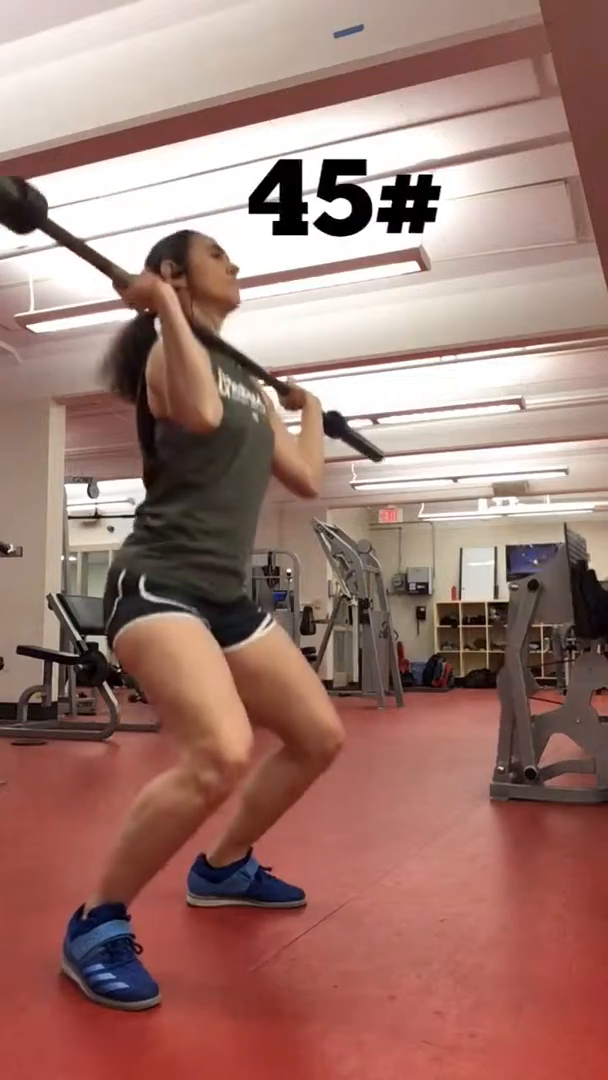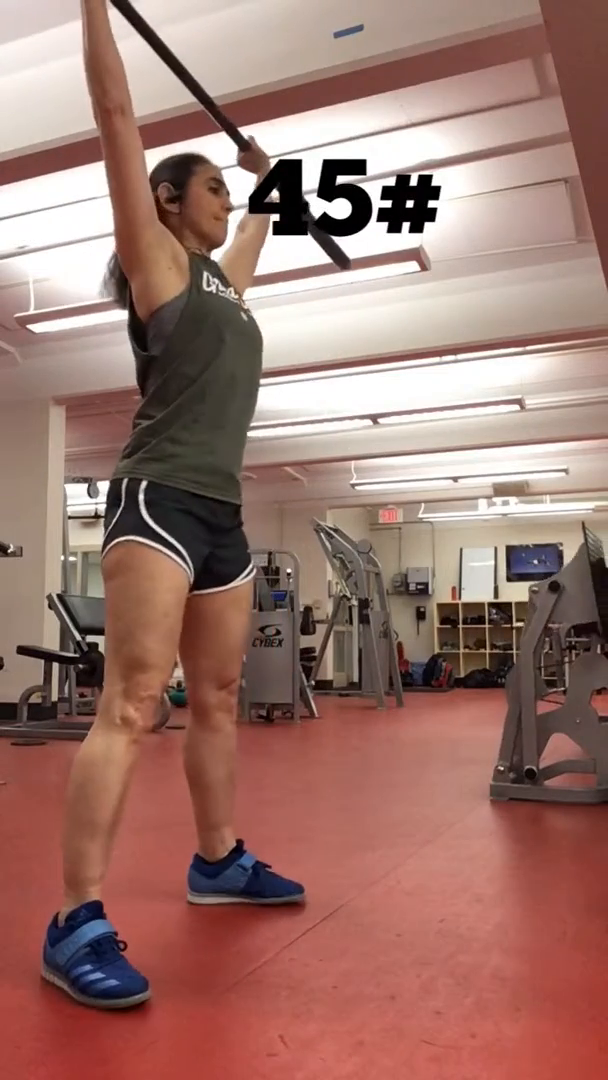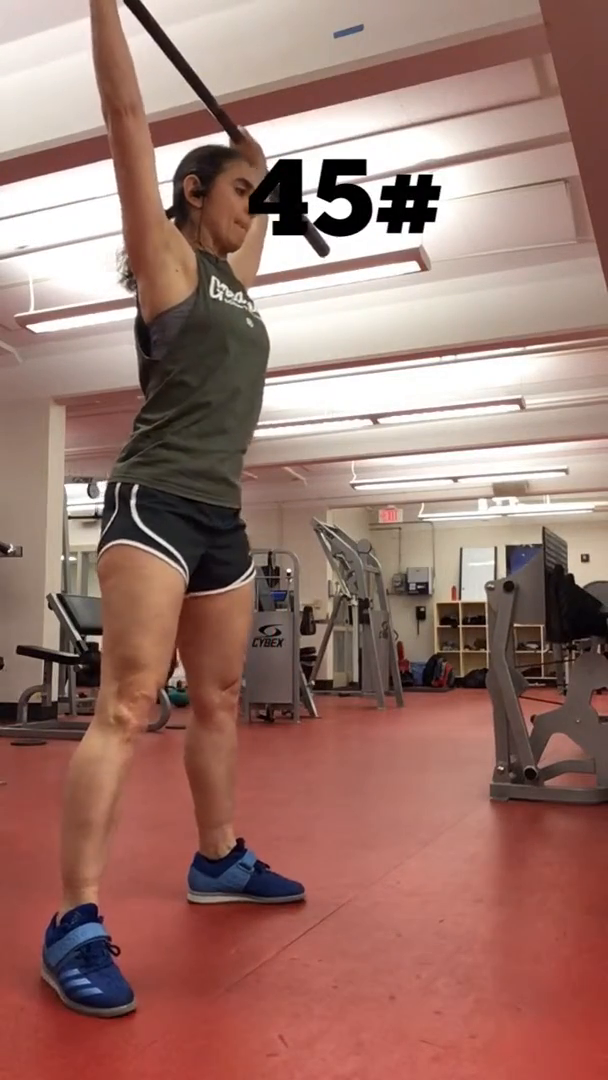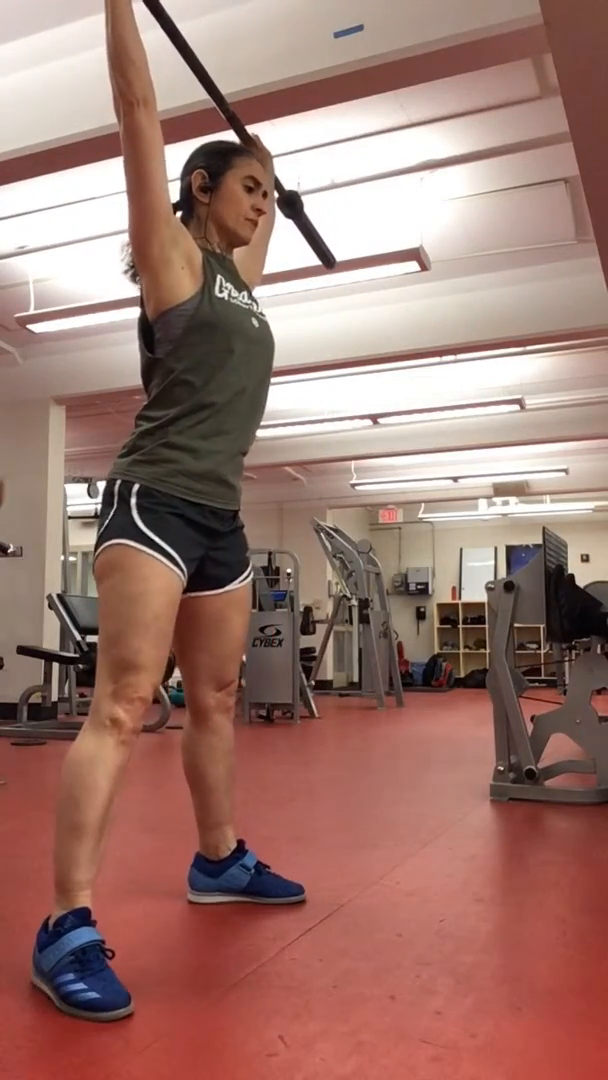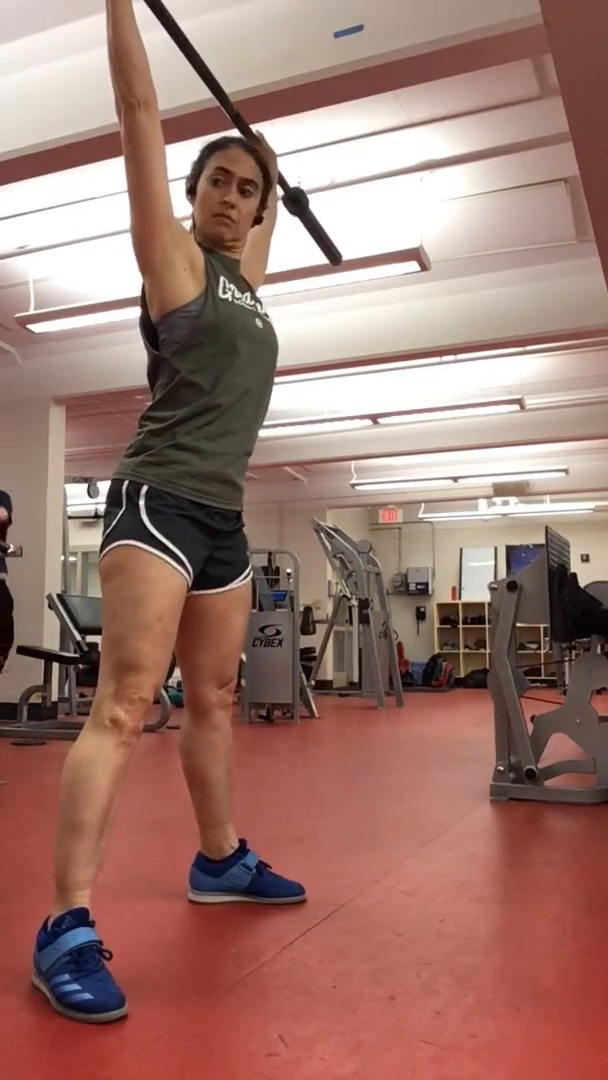
dt=1s
person 1, frame 1
left shoulder: (247, 386)
right shoulder: (172, 354)
left elbow: (305, 478)
right elbow: (201, 416)
left wrist: (308, 411)
right wrist: (164, 310)
left hip: (224, 598)
right hip: (157, 590)
left knee: (322, 738)
right knee: (222, 755)
left ankle: (222, 868)
right ankle: (96, 925)
person 1, frame 2
left shoulder: (221, 281)
right shoulder: (157, 258)
left elbow: (254, 236)
right elbow: (116, 119)
left wrist: (262, 181)
left hip: (221, 514)
right hip: (158, 503)
left knee: (217, 703)
right knee: (132, 708)
left ankle: (219, 862)
right ankle: (78, 925)
person 1, frame 3
left shoulder: (233, 277)
right shoulder: (166, 256)
left elbow: (256, 220)
right elbow: (125, 117)
left wrist: (258, 167)
left hip: (220, 515)
right hip: (157, 504)
left knee: (219, 702)
right knee: (127, 707)
left ankle: (219, 858)
right ankle: (74, 924)
person 1, frame 4
left shoulder: (239, 275)
right shoulder: (172, 253)
left elbow: (262, 213)
right elbow: (138, 112)
left hip: (219, 517)
right hip: (155, 504)
left knee: (216, 702)
right knee: (123, 708)
left ankle: (220, 860)
right ankle: (66, 929)
person 1, frame 5
left shoulder: (244, 277)
right shoulder: (174, 256)
left elbow: (267, 224)
right elbow: (139, 114)
left hip: (222, 516)
right hip: (160, 503)
left knee: (213, 701)
right knee: (123, 707)
left ankle: (221, 859)
right ankle: (66, 928)
